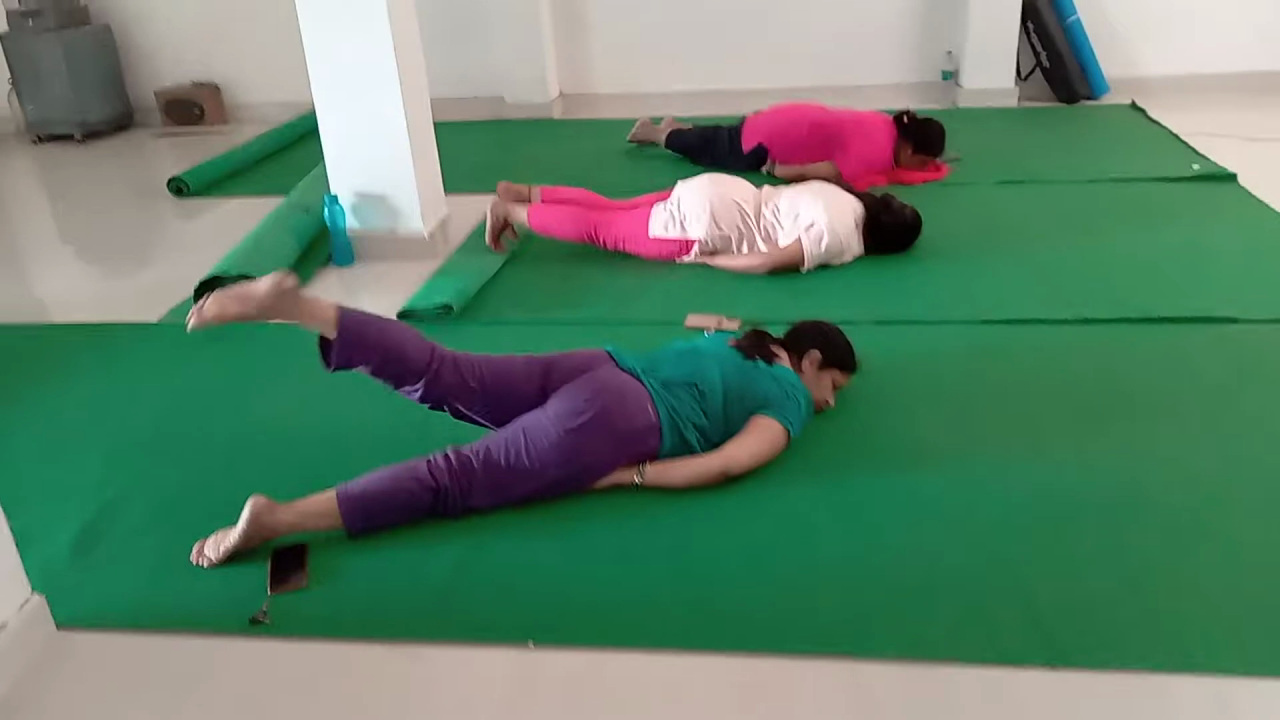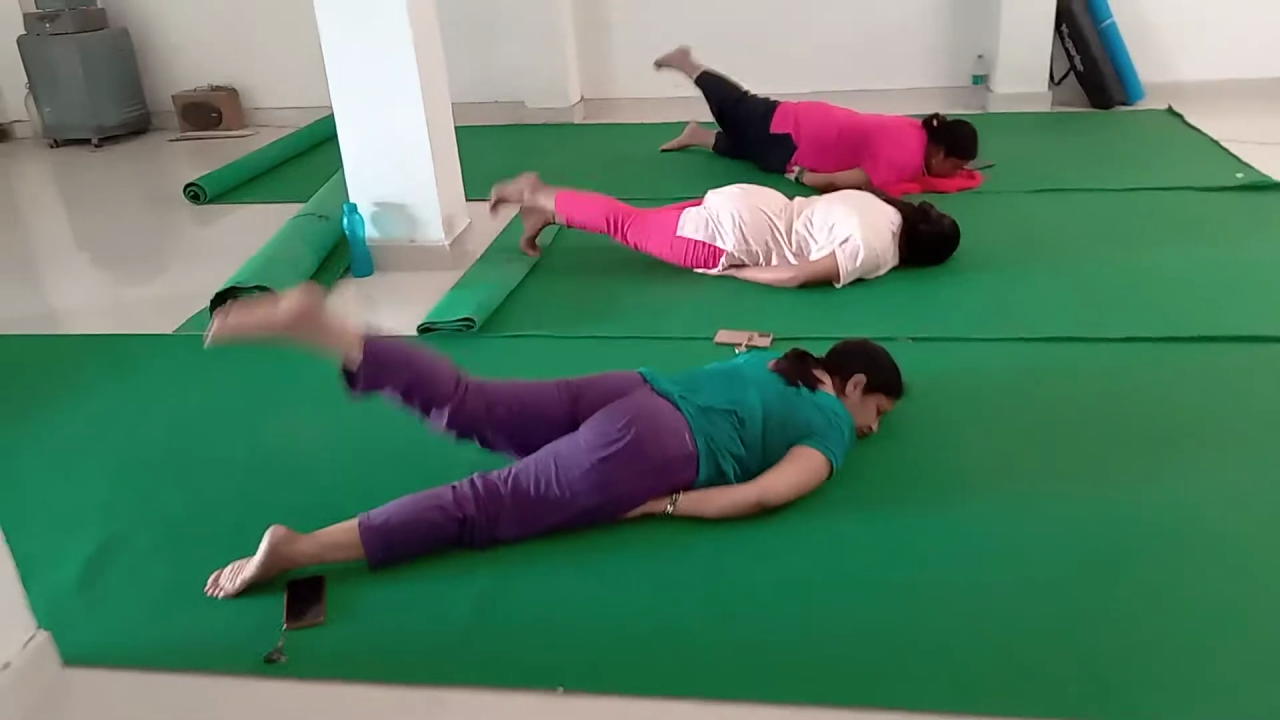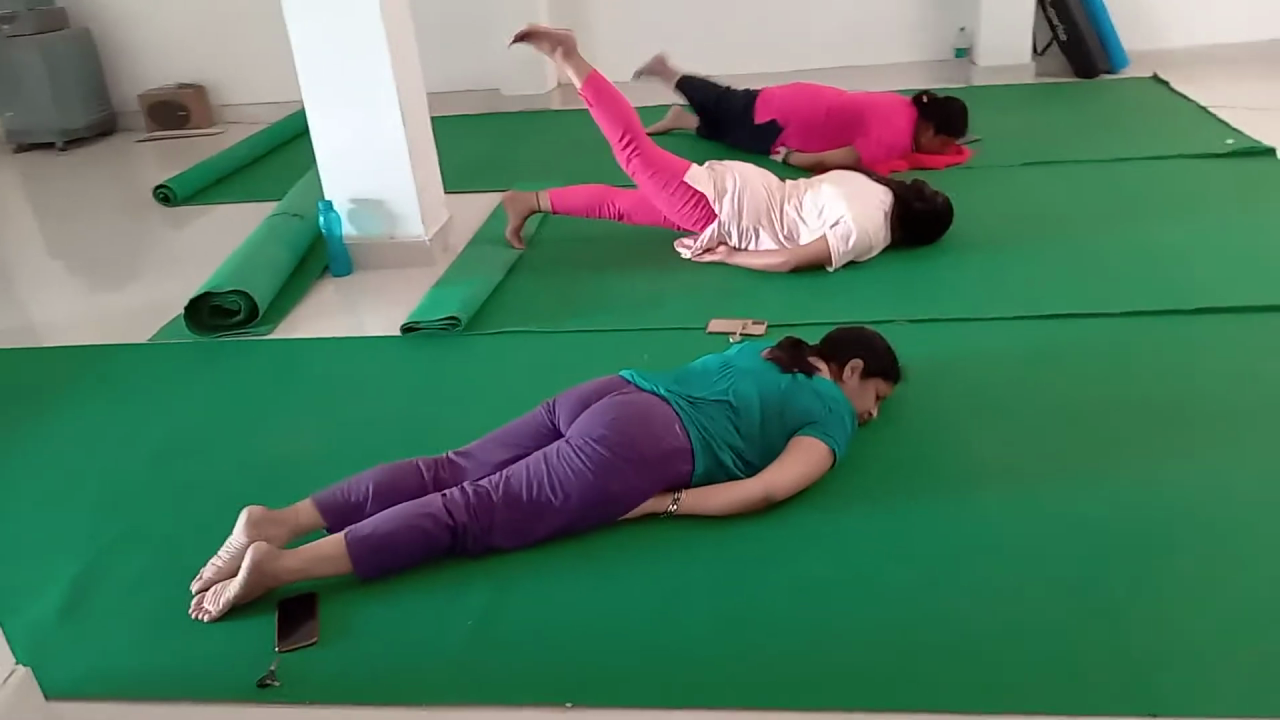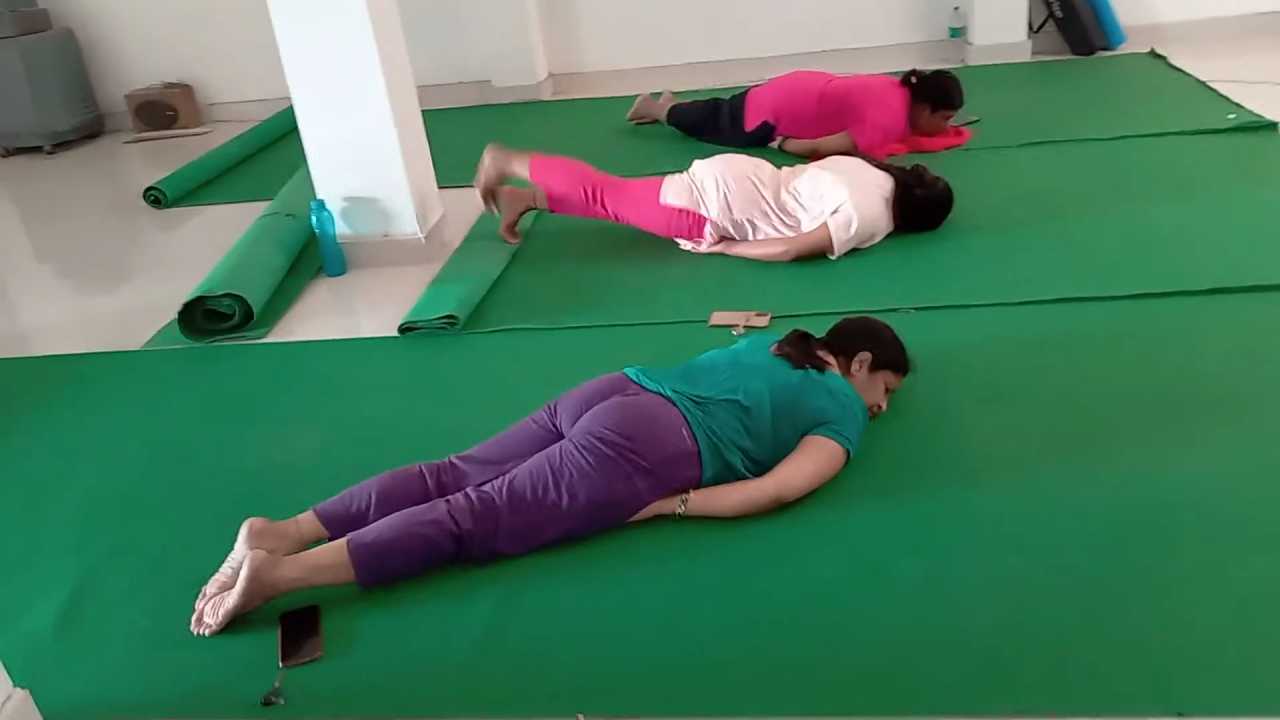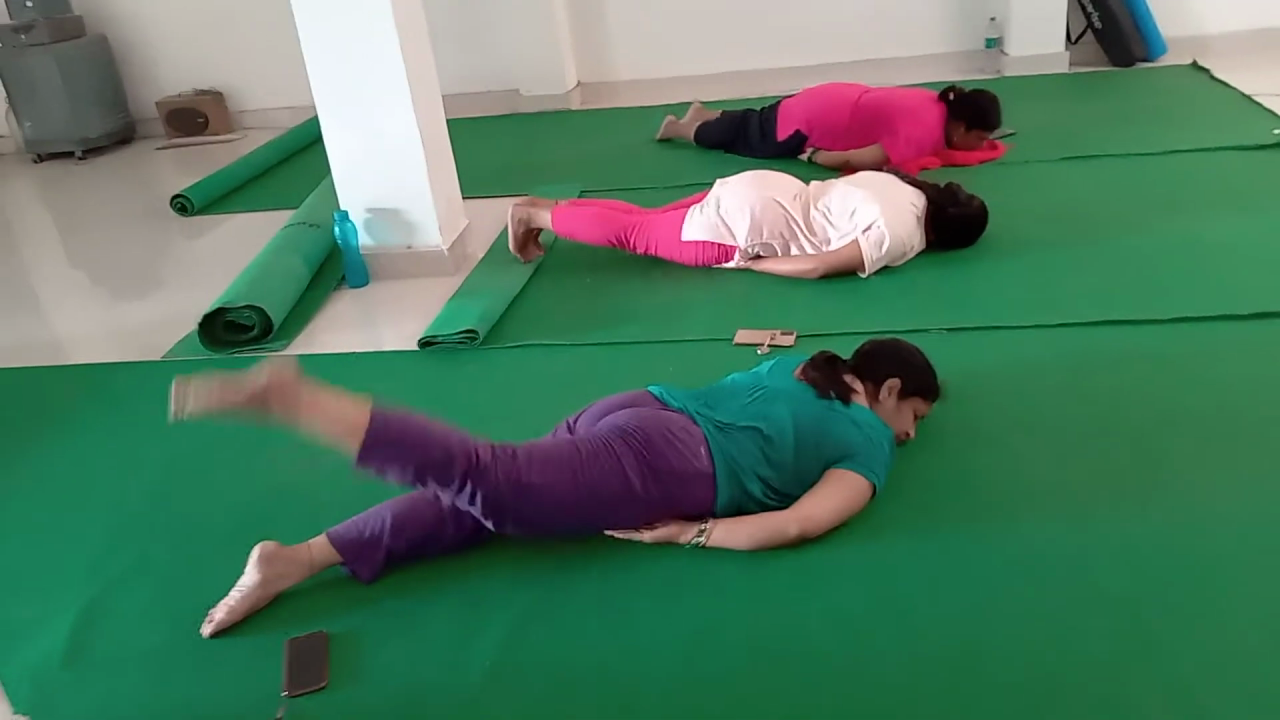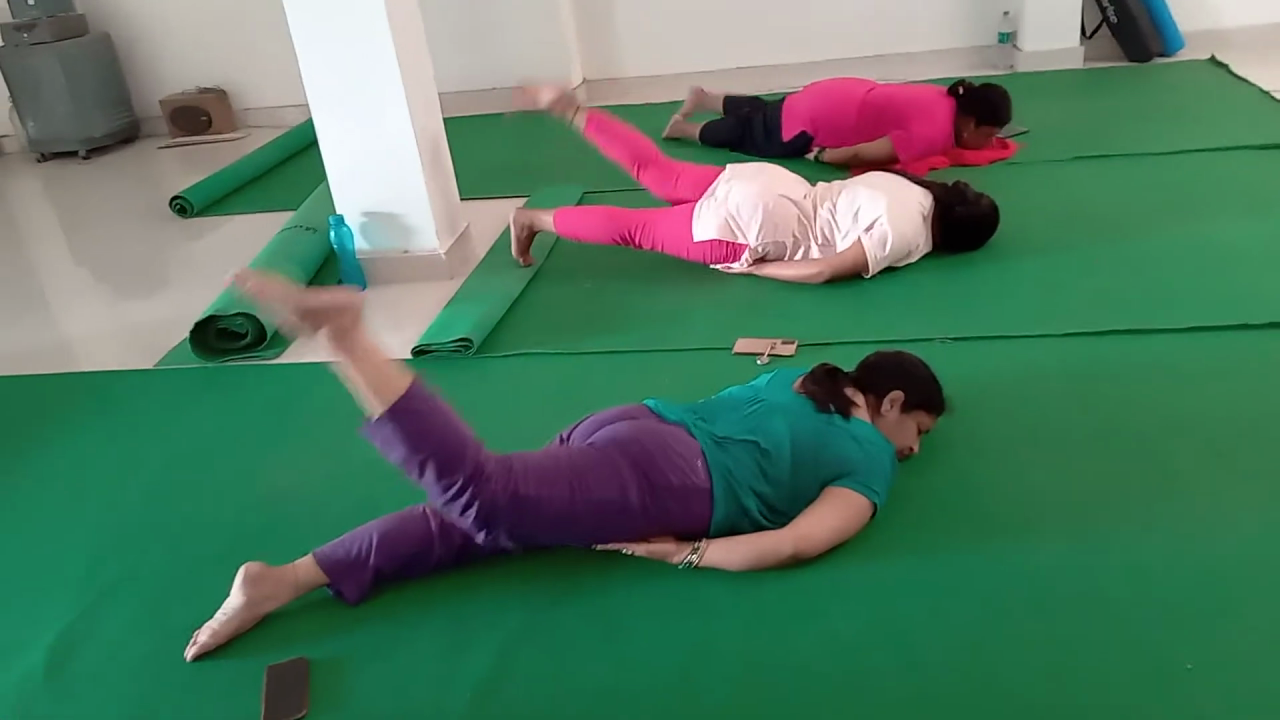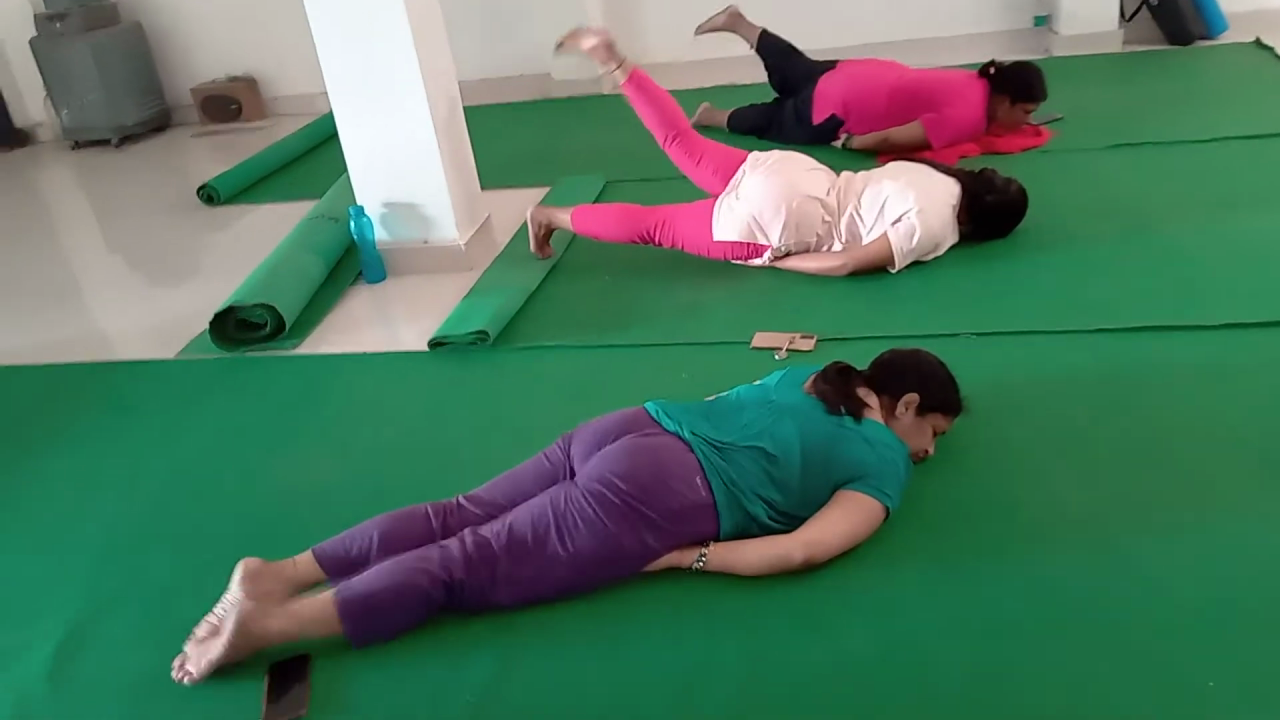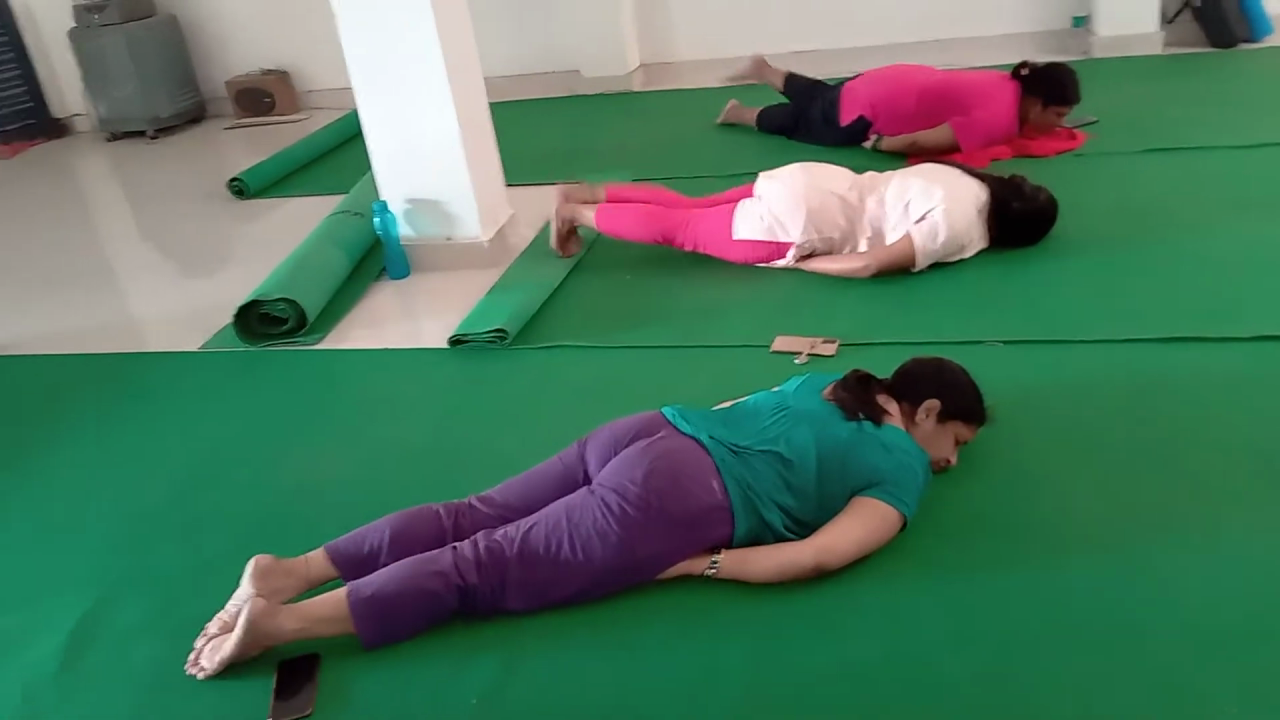
dt=0.4s
person 1, frame 1
left shoulder: (737, 342)
right shoulder: (787, 402)
right elbow: (727, 463)
right wrist: (631, 477)
left hip: (594, 366)
right hip: (614, 419)
left knee: (436, 374)
right knee: (454, 479)
left ankle: (291, 298)
right ankle: (277, 518)
person 1, frame 2
left shoulder: (779, 363)
right shoulder: (831, 429)
right elbow: (763, 495)
right wrist: (665, 504)
left hip: (625, 392)
right hip: (648, 449)
left knee: (463, 404)
right knee: (482, 505)
left ankle: (316, 318)
right ankle: (297, 548)
person 1, frame 3
left shoulder: (772, 351)
right shoulder: (832, 414)
right elbow: (767, 488)
right wrist: (665, 504)
left hip: (608, 393)
right hip: (641, 444)
left knee: (449, 474)
right knee: (470, 515)
left ankle: (277, 519)
right ankle: (280, 564)
person 1, frame 4
left shoulder: (779, 344)
right shoulder: (842, 413)
right elbow: (777, 488)
right wrist: (672, 505)
left hip: (608, 393)
right hip: (644, 447)
left knee: (451, 478)
right knee: (475, 520)
left ankle: (282, 531)
right ankle: (279, 573)
person 1, frame 5
left shoulder: (803, 369)
right shoulder: (868, 445)
right elbow: (798, 524)
right wrist: (687, 531)
left hip: (631, 407)
right hip: (661, 459)
left knee: (462, 496)
right knee: (488, 483)
left ankle: (292, 559)
right ankle: (285, 395)
person 1, frame 6
left shoulder: (803, 383)
right shoulder: (871, 464)
right elbow: (797, 543)
right wrist: (683, 552)
left hip: (627, 423)
right hip: (660, 479)
left knee: (458, 525)
right knee: (479, 496)
left ankle: (280, 581)
right ankle: (342, 326)
person 1, frame 7
left shoulder: (816, 377)
right shoulder: (883, 463)
right elbow: (804, 547)
right wrist: (692, 555)
left hip: (629, 427)
right hip: (656, 495)
left knee: (457, 519)
right knee: (469, 567)
left ankle: (276, 580)
right ankle: (270, 621)
person 1, frame 8
left shoulder: (833, 385)
right shoulder: (901, 473)
right elbow: (820, 557)
right wrist: (703, 563)
left hip: (644, 433)
right hip: (676, 500)
left knee: (470, 520)
right knee: (482, 570)
left ankle: (287, 571)
right ankle: (279, 622)
person 2, frame 1
left shoulder: (844, 198)
right shoulder: (841, 238)
right elbow: (766, 263)
right wrist: (707, 259)
left hip: (720, 193)
right hip: (703, 225)
left knee: (611, 210)
right knee: (604, 230)
left ankle: (524, 193)
right ankle: (511, 212)
person 2, frame 2
left shoulder: (881, 206)
right shoulder: (875, 251)
right elbow: (797, 276)
right wrist: (736, 270)
left hip: (751, 203)
right hip: (734, 234)
left knee: (633, 220)
right knee: (628, 224)
left ankle: (540, 201)
right ankle: (537, 196)
person 2, frame 3
left shoulder: (872, 186)
right shoulder: (866, 234)
right elbow: (790, 262)
right wrist: (725, 257)
left hip: (745, 187)
right hip: (725, 207)
left knee: (621, 205)
right knee: (634, 152)
left ankle: (533, 201)
right ankle: (567, 56)
person 2, frame 4
left shoulder: (873, 171)
right shoulder: (868, 219)
right elbow: (793, 251)
right wrist: (729, 246)
left hip: (740, 178)
right hip: (721, 204)
left knee: (615, 199)
right knee: (607, 194)
left ankle: (527, 196)
right ankle: (509, 163)
person 2, frame 5
left shoulder: (902, 185)
right shoulder: (900, 236)
right elbow: (819, 266)
right wrist: (752, 263)
left hip: (763, 188)
right hip: (746, 228)
left knee: (645, 219)
right knee: (634, 234)
left ankle: (547, 205)
right ankle: (536, 216)
person 2, frame 6
left shoulder: (908, 187)
right shoulder: (905, 236)
right elbow: (825, 271)
right wrist: (753, 265)
left hip: (767, 184)
right hip: (748, 224)
left knee: (652, 168)
right knee: (636, 230)
left ankle: (568, 107)
right ankle: (537, 219)
person 2, frame 7
left shoulder: (938, 176)
right shoulder: (933, 227)
right elbow: (846, 263)
right wrist: (775, 258)
left hip: (787, 173)
right hip: (775, 220)
left knee: (682, 143)
right knee: (657, 226)
left ankle: (612, 58)
right ankle: (553, 217)
person 2, frame 8
left shoulder: (967, 180)
right shoulder: (960, 227)
right elbow: (873, 265)
right wrist: (807, 261)
left hip: (812, 183)
right hip: (804, 222)
left knee: (687, 207)
right knee: (681, 228)
left ankle: (593, 192)
right ankle: (579, 214)
person 3, frame 1
left shoulder: (891, 125)
right shoulder: (875, 156)
right elbow: (807, 173)
right wrist: (772, 170)
left hip: (792, 121)
right hip: (770, 139)
left knee: (719, 142)
right knee: (711, 149)
left ankle: (676, 127)
right ankle: (653, 132)
person 3, frame 2
left shoulder: (920, 131)
right shoulder: (904, 163)
right elbow: (836, 182)
right wrist: (798, 176)
left hip: (811, 125)
right hip: (792, 133)
left knee: (746, 145)
right knee: (736, 108)
left ankle: (700, 135)
right ankle: (687, 64)
person 3, frame 3
left shoulder: (910, 109)
right shoulder: (893, 140)
right elbow: (826, 161)
right wrist: (787, 156)
left hip: (806, 105)
right hip: (780, 118)
right knee: (721, 107)
left ankle: (682, 119)
right ankle: (665, 70)
person 3, frame 4
left shoulder: (903, 88)
right shoulder: (889, 123)
right elbow: (820, 148)
right wrist: (782, 144)
left hip: (799, 90)
right hip: (773, 113)
left knee: (720, 115)
right knee: (713, 124)
left ankle: (672, 102)
right ankle: (656, 107)
person 3, frame 5
left shoulder: (939, 103)
right shoulder: (925, 136)
right elbow: (851, 160)
right wrist: (812, 156)
left hip: (834, 100)
right hip: (806, 124)
left knee: (753, 126)
right knee: (746, 136)
left ankle: (703, 114)
right ankle: (681, 129)
person 3, frame 6
left shoulder: (949, 99)
right shoulder: (934, 134)
right elbow: (860, 155)
right wrist: (819, 156)
left hip: (839, 96)
right hip: (810, 123)
left knee: (761, 115)
right knee: (750, 135)
left ankle: (705, 99)
right ankle: (687, 128)
person 3, frame 7
left shoulder: (981, 83)
right shoulder: (969, 119)
right elbow: (890, 140)
right wrist: (847, 142)
left hip: (866, 78)
right hip: (835, 109)
left knee: (794, 72)
right knee: (774, 123)
left ankle: (737, 21)
right ankle: (714, 117)
person 3, frame 8
left shoulder: (1014, 86)
right shoulder: (999, 120)
right elbow: (920, 143)
right wrist: (879, 143)
left hip: (899, 84)
right hip: (869, 108)
left knee: (823, 98)
right knee: (804, 122)
left ankle: (764, 71)
right ankle: (743, 114)
